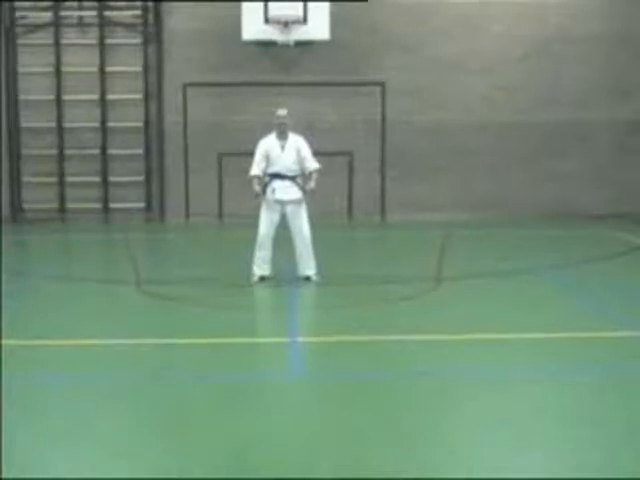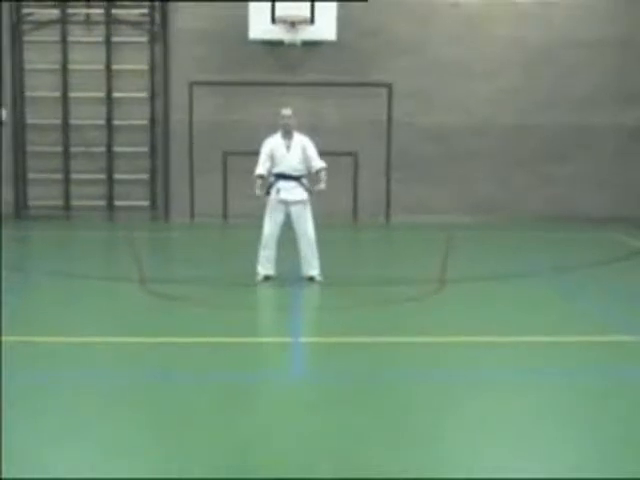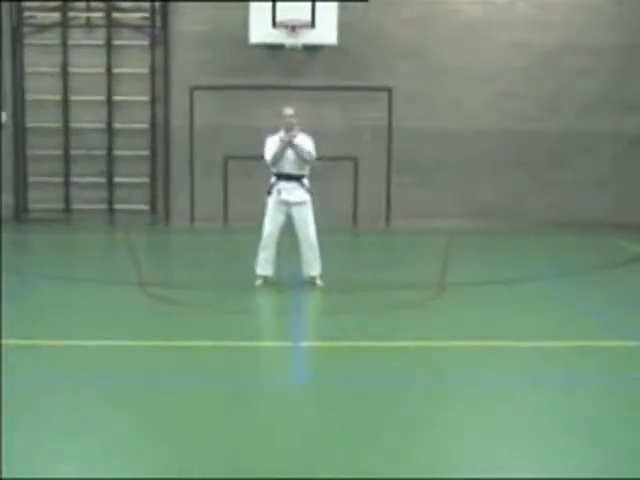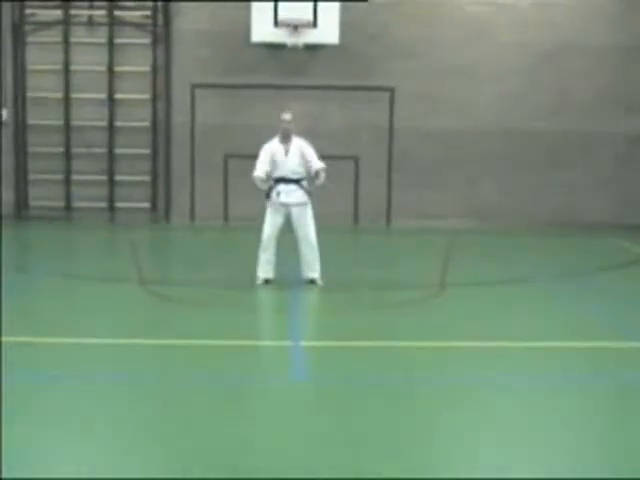
dt=0.7s
person 1, frame 1
left shoulder: (299, 141)
right shoulder: (265, 142)
left elbow: (310, 163)
right elbow: (257, 166)
left wrist: (312, 181)
right wrist: (256, 185)
left hip: (293, 189)
right hip: (272, 190)
left knee: (302, 232)
right knee: (265, 232)
left ankle: (308, 271)
right ankle: (261, 271)
person 1, frame 2
left shoulder: (304, 141)
right shoulder: (270, 142)
left elbow: (316, 162)
right elbow: (262, 167)
left wrist: (322, 181)
right wrist: (259, 187)
left hip: (298, 190)
right hip: (277, 190)
left knee: (306, 233)
right knee: (269, 233)
left ankle: (311, 271)
right ankle: (265, 271)
person 1, frame 3
left shoulder: (305, 139)
right shoulder: (272, 139)
left elbow: (309, 158)
right elbow: (272, 160)
left wrist: (291, 142)
right wrist: (286, 142)
left hip: (300, 190)
right hip: (278, 190)
left knee: (308, 234)
right knee: (269, 233)
left ankle: (313, 274)
right ankle: (264, 273)
person 1, frame 4
left shoulder: (303, 145)
right shoulder: (269, 147)
left elbow: (316, 164)
right elbow: (260, 171)
left wrist: (320, 175)
right wrist: (260, 182)
left hip: (299, 193)
right hip: (278, 194)
left knee: (308, 235)
right knee: (269, 235)
left ankle: (313, 275)
right ankle: (265, 274)
